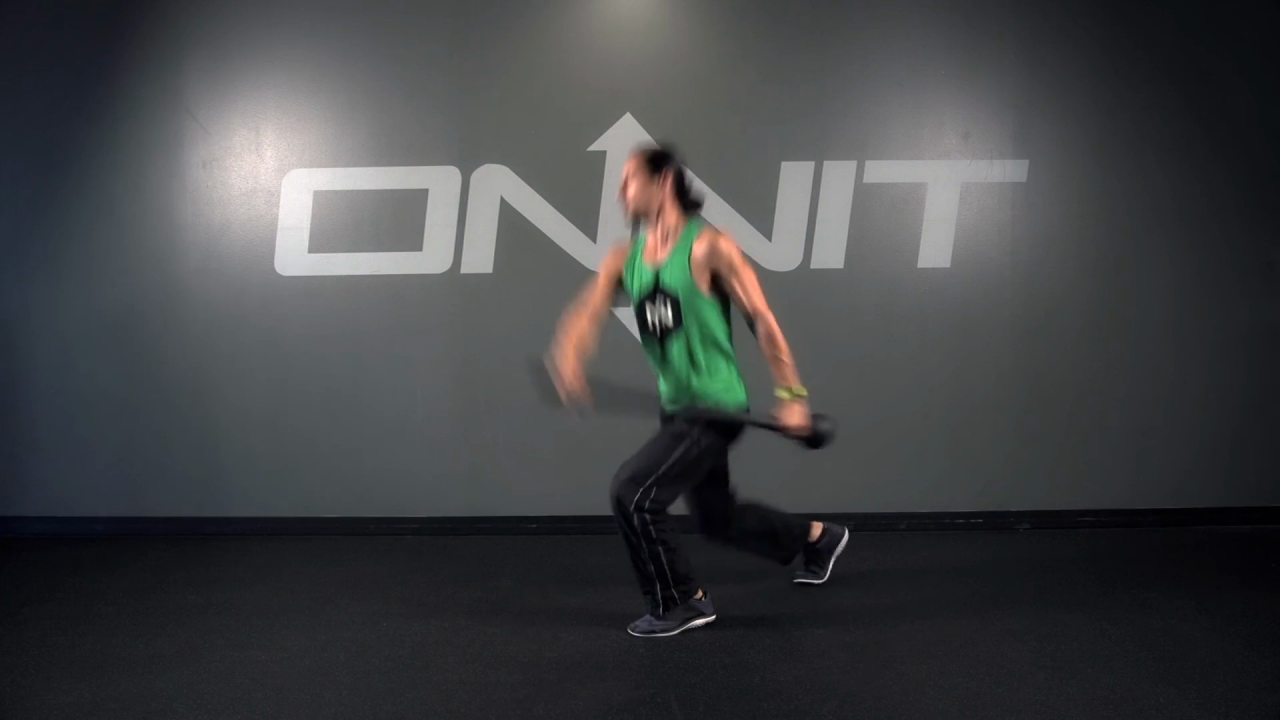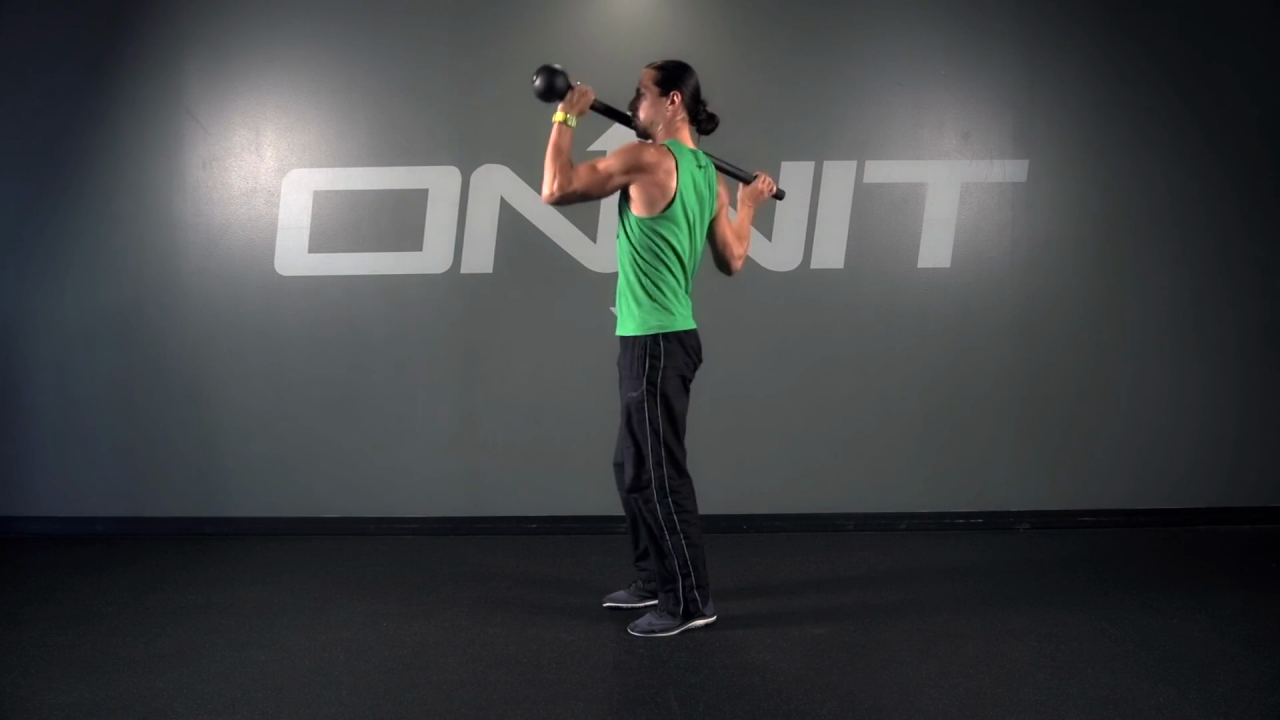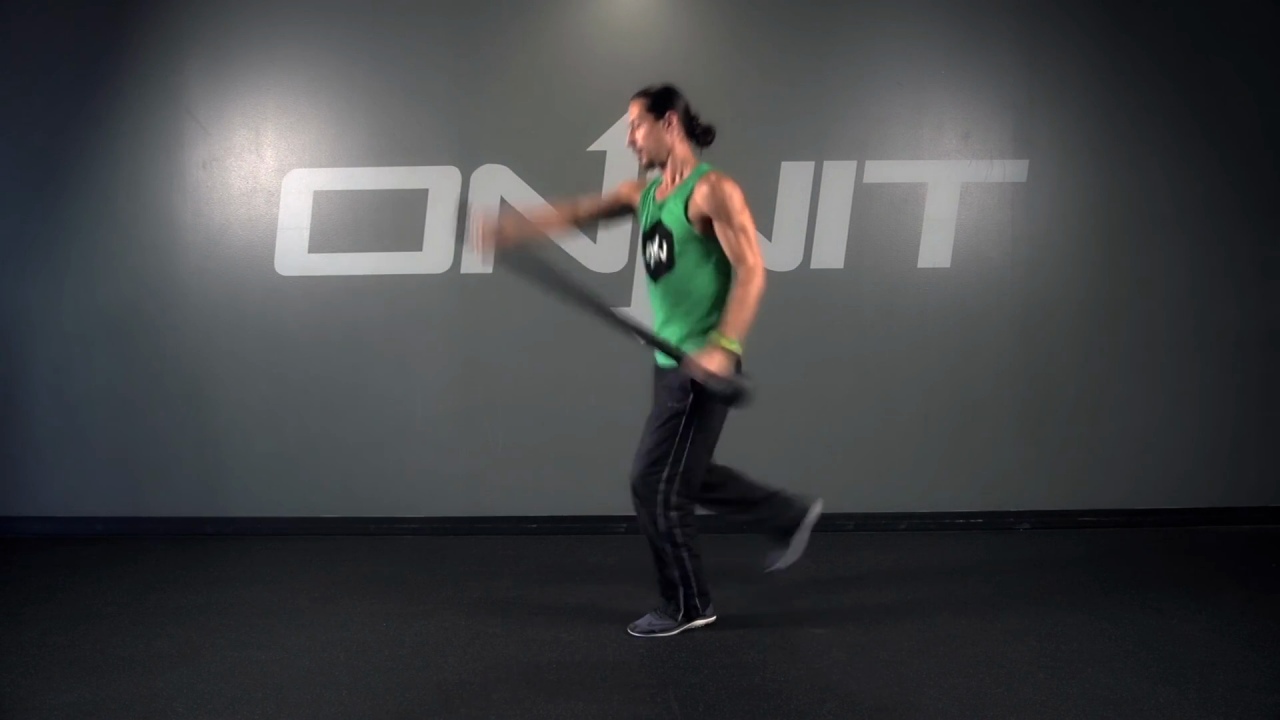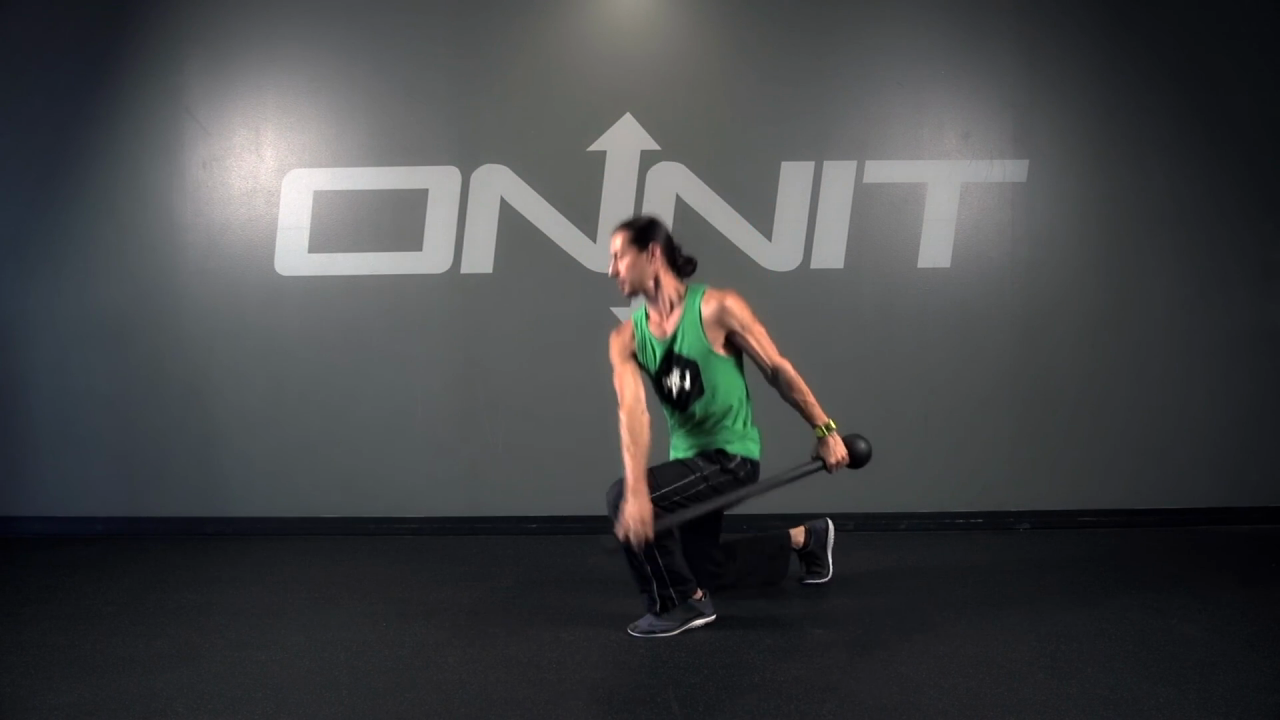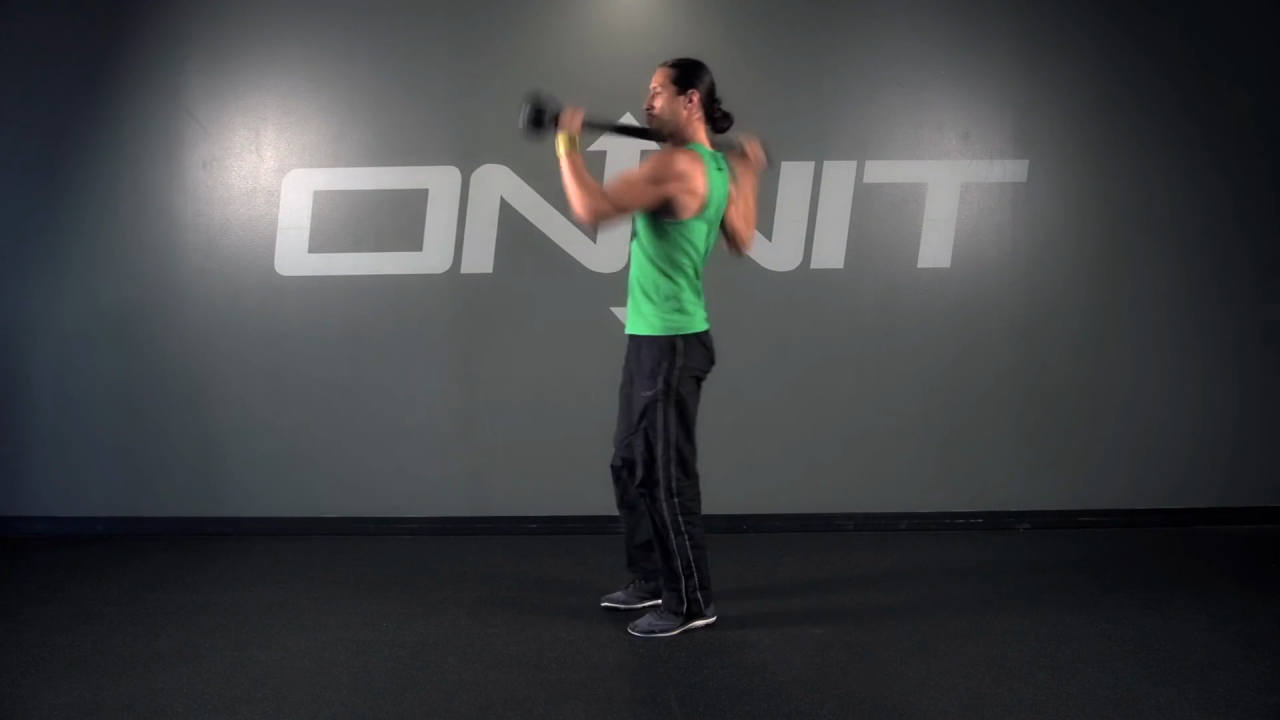
dt=0.7s
person 1, frame 1
left shoulder: (709, 248)
right shoulder: (624, 259)
left elbow: (763, 321)
right elbow: (587, 315)
left wrist: (792, 395)
right wrist: (570, 362)
left hip: (714, 409)
right hip: (678, 408)
left knee: (632, 492)
right knee: (715, 513)
left ankle: (679, 606)
right ankle: (818, 539)
person 1, frame 2
left shoulder: (648, 158)
right shoulder: (707, 175)
left elbow: (555, 189)
right elbow: (732, 261)
left wrist: (564, 118)
right wrist: (749, 203)
left hip: (655, 342)
right hip: (654, 338)
left knee: (657, 475)
right knee: (634, 470)
left ankle: (690, 601)
right ankle: (656, 578)
person 1, frame 3
left shoulder: (712, 189)
right shoulder: (646, 190)
left elbow: (750, 271)
right elbow: (578, 213)
left wrist: (721, 345)
right wrist: (515, 224)
left hip: (705, 366)
right hip: (672, 363)
left knee: (656, 483)
right knee: (689, 473)
left ankle: (688, 605)
right ankle: (789, 515)
person 1, frame 4
left shoulder: (716, 308)
right shoulder: (625, 337)
left elbow: (778, 370)
right elbow: (632, 411)
left wrist: (825, 431)
right wrist: (639, 489)
left hip: (731, 457)
right hip: (688, 457)
left knee: (620, 498)
right knee: (705, 567)
left ankle: (681, 603)
right ankle: (806, 539)
person 1, frame 5
left shoulder: (674, 164)
right shoulder: (721, 171)
left elbow: (590, 210)
right elbow: (742, 240)
left wrist: (568, 140)
right wrist: (749, 174)
left hip: (671, 342)
right hip: (654, 337)
left knee: (665, 475)
right knee: (631, 467)
left ankle: (691, 602)
right ankle: (652, 579)
